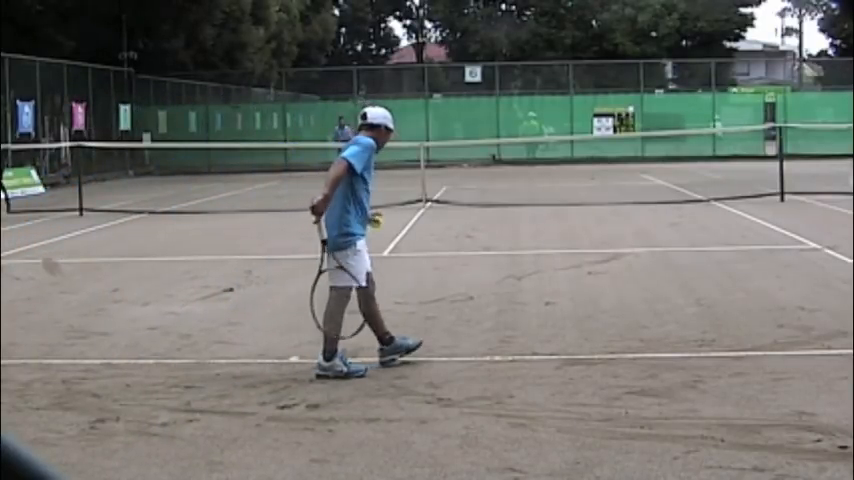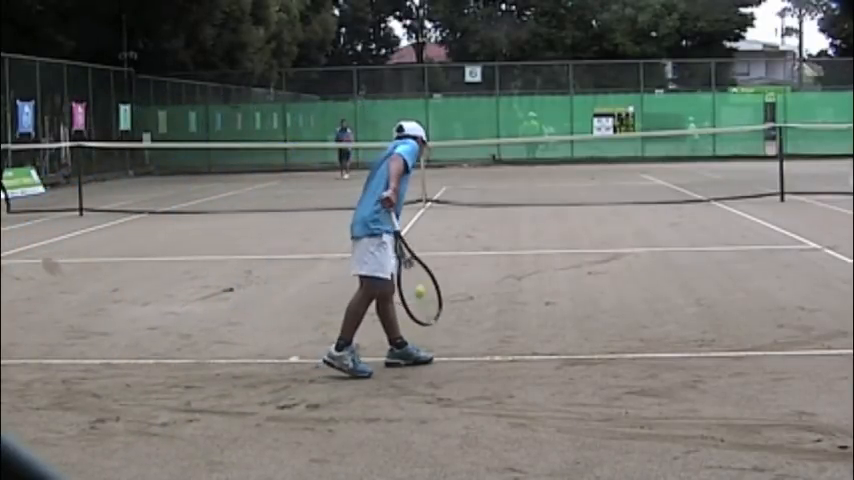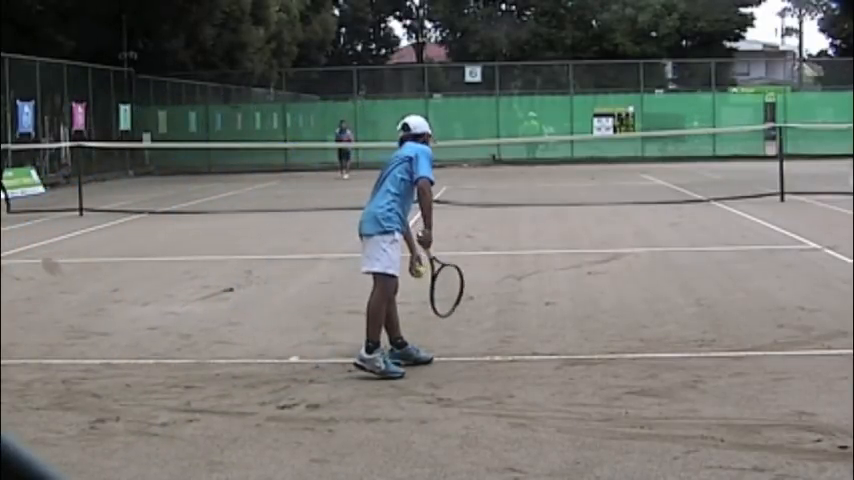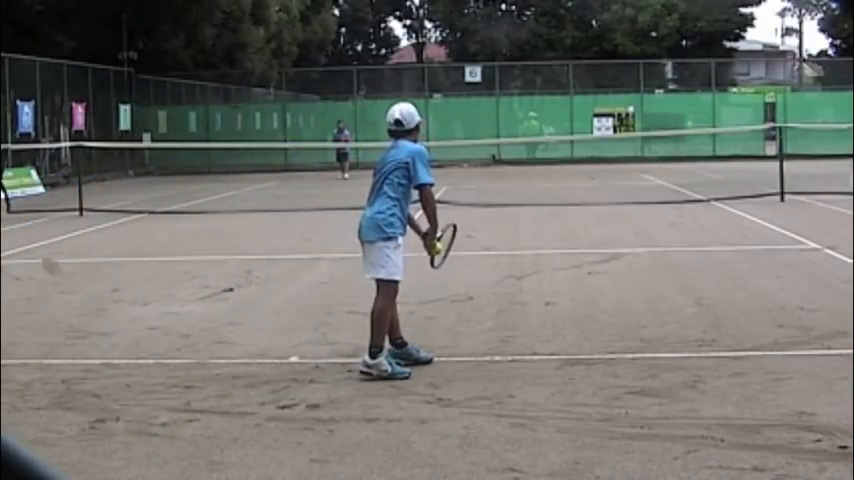
dt=0.4s
person 1, frame 1
left shoulder: (358, 148)
right shoulder: (364, 144)
right elbow: (338, 166)
right wrist: (325, 196)
left hip: (349, 232)
right hip: (346, 234)
left knee: (367, 287)
right knee: (341, 293)
left ankle: (387, 344)
right ankle: (329, 360)
person 1, frame 2
left shoulder: (394, 152)
right shoulder: (408, 145)
right elbow: (398, 162)
right wrist: (392, 190)
left hip: (374, 226)
right hip: (373, 226)
left knee: (386, 289)
right knee: (370, 288)
left ankle: (398, 347)
right ankle: (341, 350)
person 1, frame 3
left shoulder: (400, 156)
right shoulder: (421, 151)
right elbow: (423, 187)
left wrist: (413, 253)
right wrist: (428, 229)
left hip: (377, 223)
right hip: (383, 225)
left knee: (389, 288)
right knee: (383, 286)
left ankle: (398, 348)
right ankle: (370, 353)
person 1, frame 4
left shoulder: (390, 154)
right shoulder: (416, 151)
right elbow: (426, 194)
left wrist: (420, 232)
right wrist: (433, 228)
left hip: (373, 226)
right hip: (385, 228)
left knee: (389, 290)
right knee: (387, 290)
left ankle: (398, 347)
right ankle: (374, 359)
